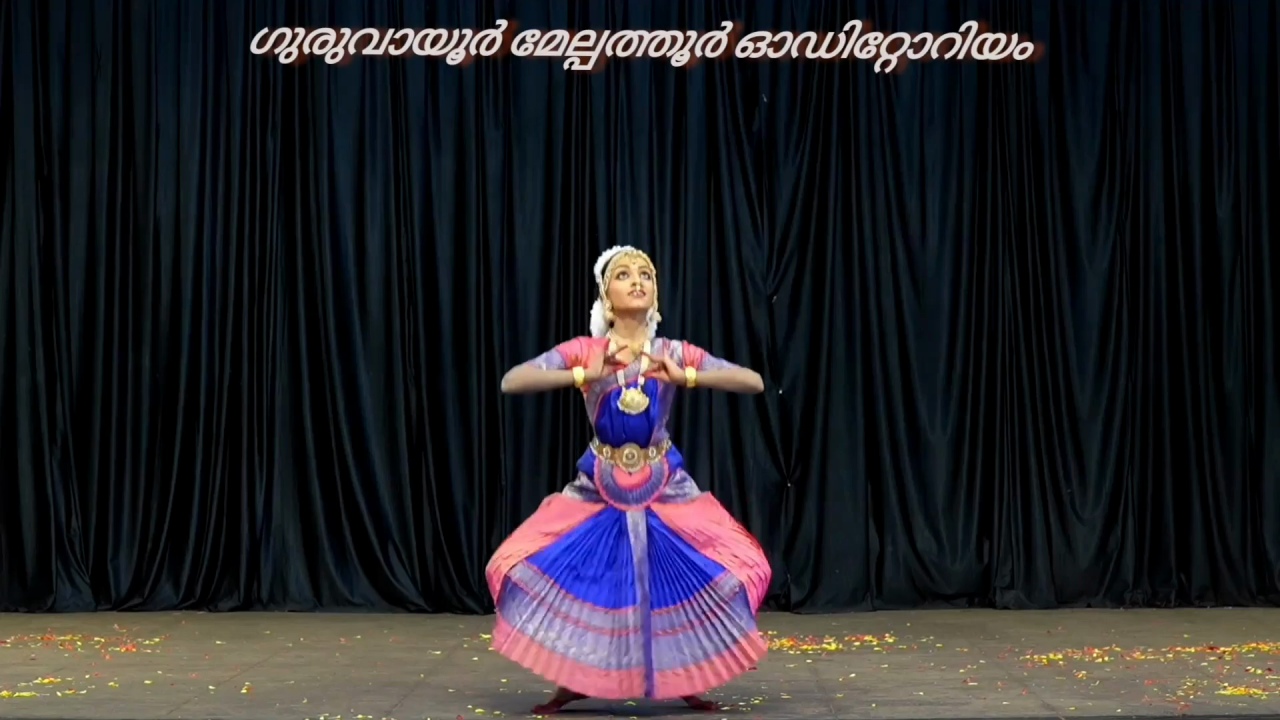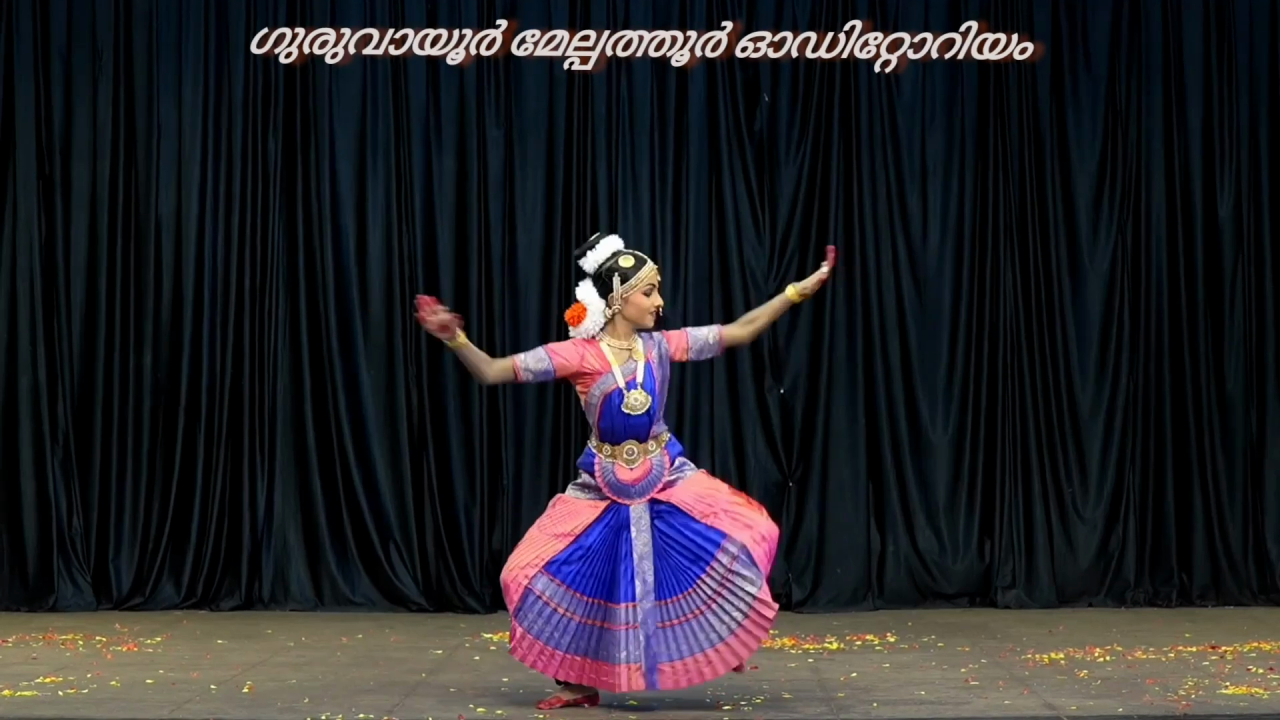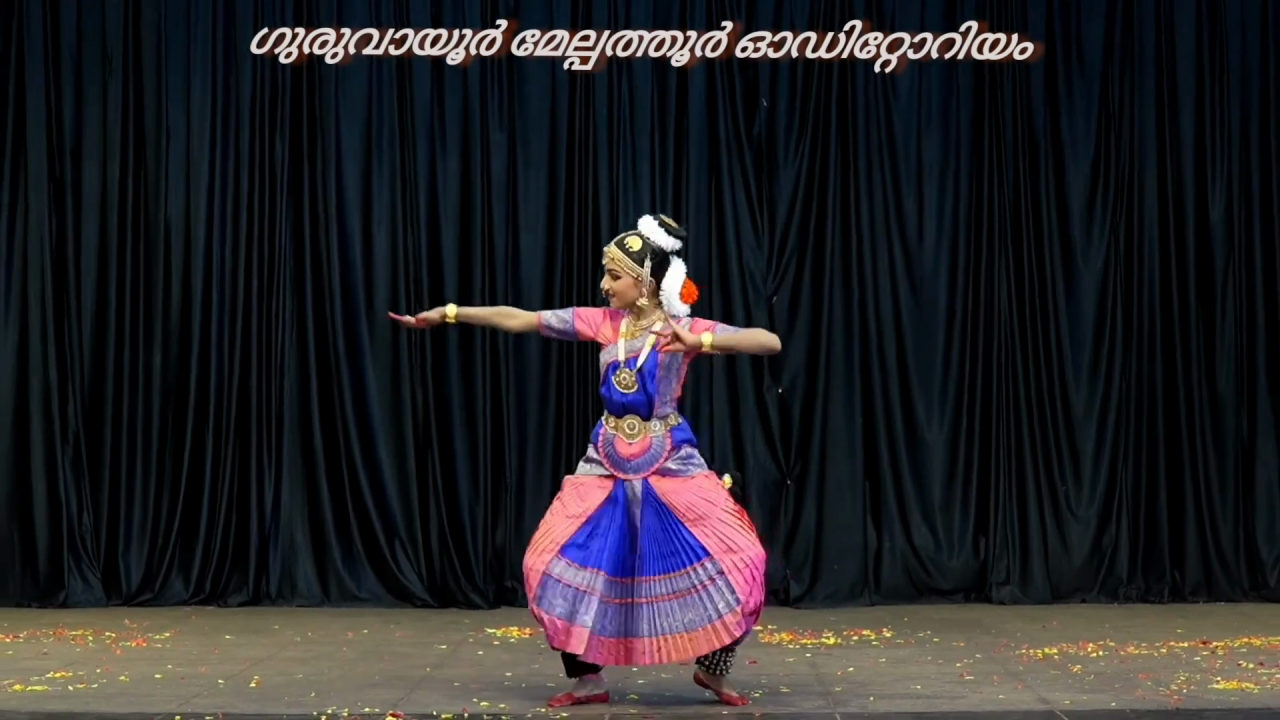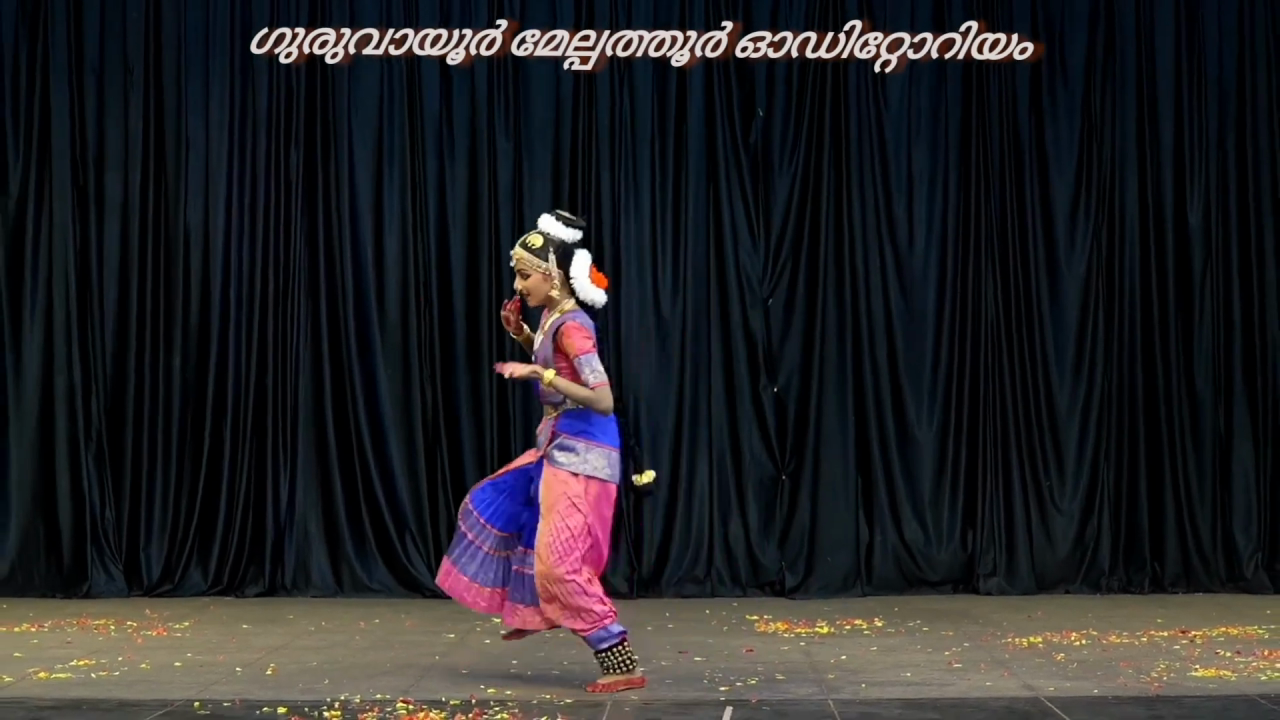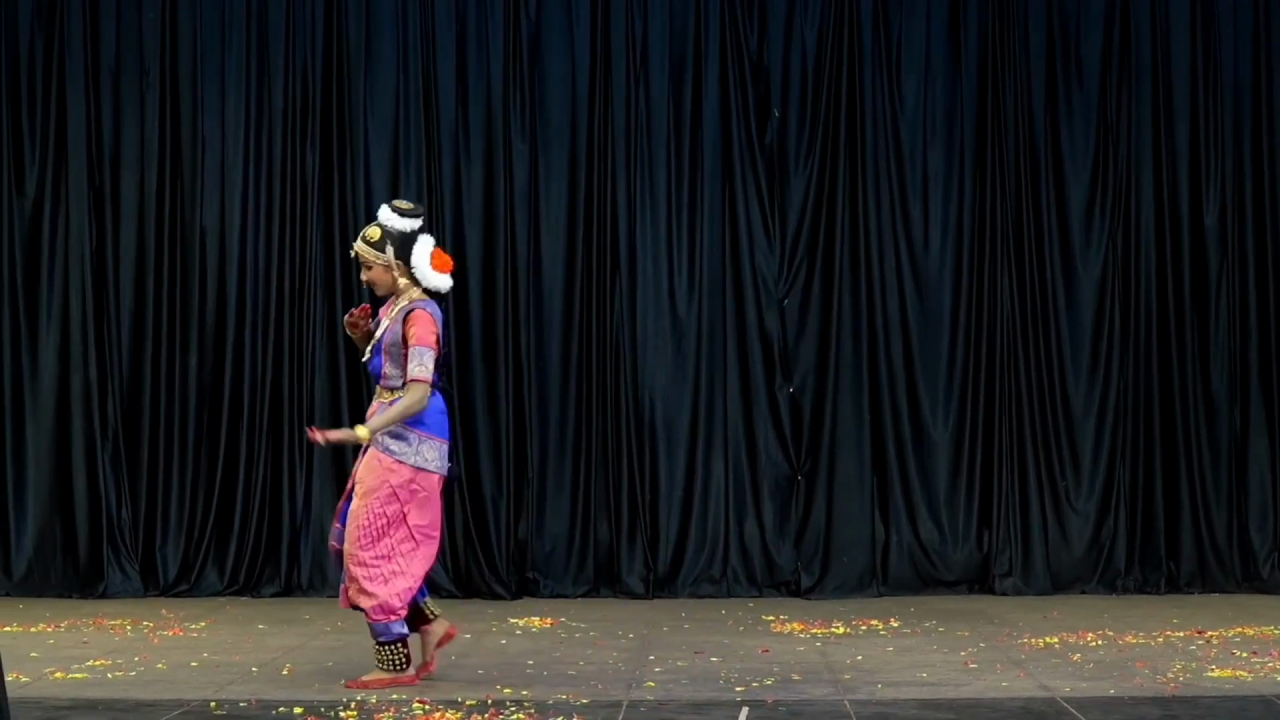
dt=1s
person 1, frame 1
left shoulder: (674, 353)
right shoulder: (582, 353)
left elbow: (754, 383)
right elbow: (512, 382)
left wrist: (684, 377)
right wrist: (586, 376)
left hip: (666, 492)
right hip: (597, 494)
left knee: (738, 571)
right knee: (525, 568)
left ankle: (683, 681)
right ankle: (576, 679)
person 1, frame 2
left shoulder: (663, 344)
right shoulder: (575, 354)
left elbow: (739, 331)
right elbow: (492, 371)
left wrist: (801, 288)
right wrist: (454, 337)
left hip: (669, 480)
right hip: (602, 489)
left knee: (744, 538)
right knee: (535, 577)
left ankle: (707, 656)
right ankle: (579, 683)
person 1, frame 3
left shoulder: (685, 329)
right shoulder: (600, 322)
left elbow: (769, 342)
right elbow: (519, 319)
left wrist: (705, 342)
right wrist: (448, 312)
left hip: (671, 467)
right hip: (607, 466)
left knee: (725, 564)
right knee: (552, 564)
left ankle: (713, 669)
right ankle: (587, 677)
person 1, frame 4
left shoulder: (572, 326)
right shoulder: (552, 319)
left elbow: (602, 400)
left wrist: (544, 377)
right wrist: (519, 332)
left hip: (581, 456)
right hip: (559, 451)
left knee: (563, 568)
right knee: (489, 509)
left ankle: (623, 666)
right ankle: (526, 619)
person 1, frame 5
left shoulder: (419, 315)
right shoulder: (398, 306)
left elbow: (411, 397)
right elbow: (374, 350)
left wrist: (360, 433)
right wrist: (359, 328)
left hip: (409, 440)
right hip: (391, 439)
left knee: (373, 547)
right knee: (379, 544)
left ankle: (400, 664)
right ankle: (428, 624)
